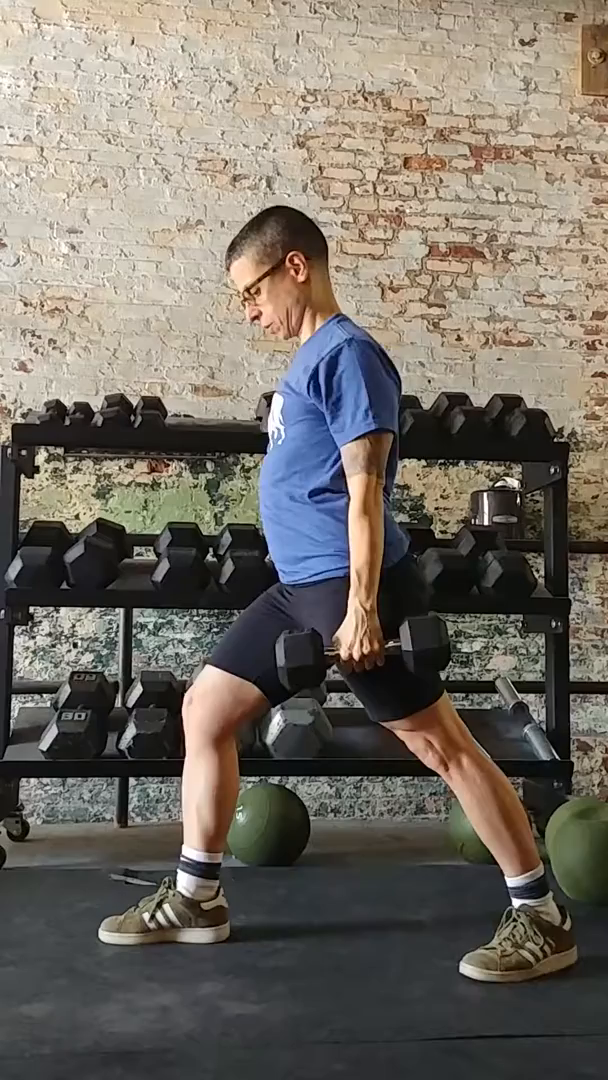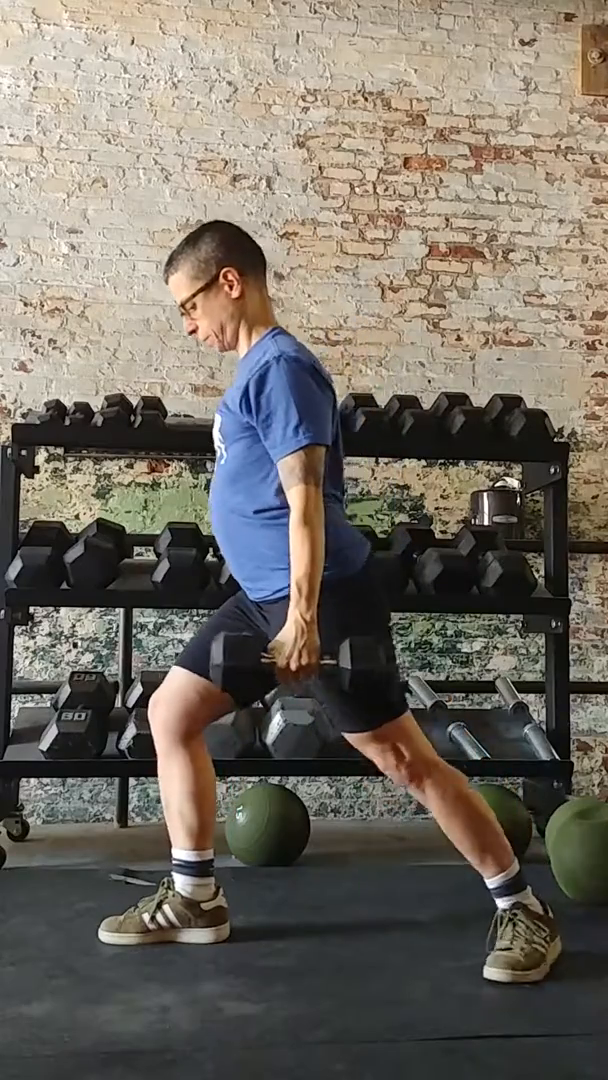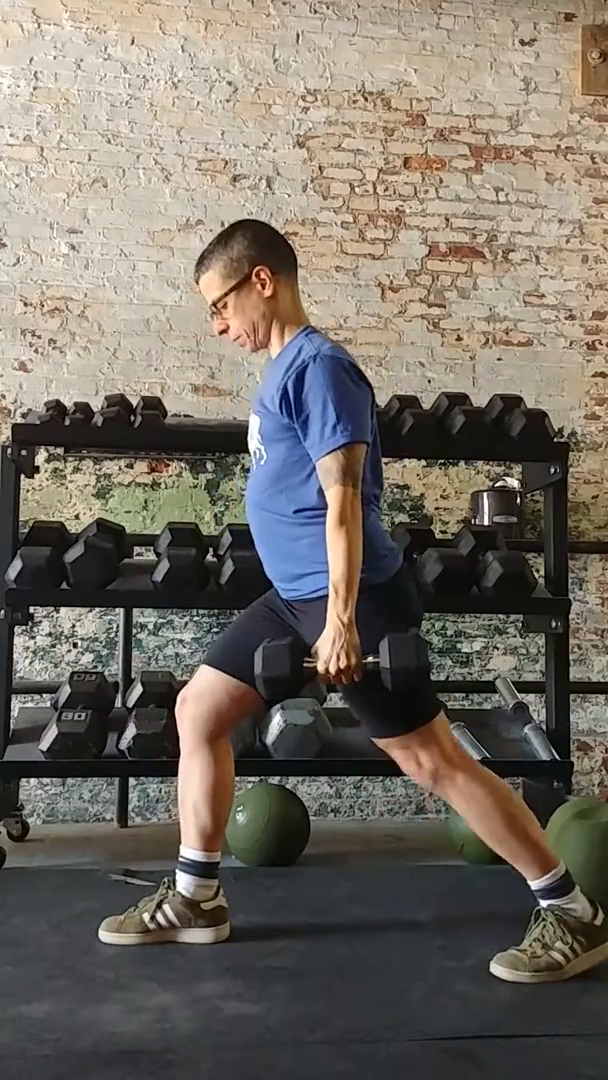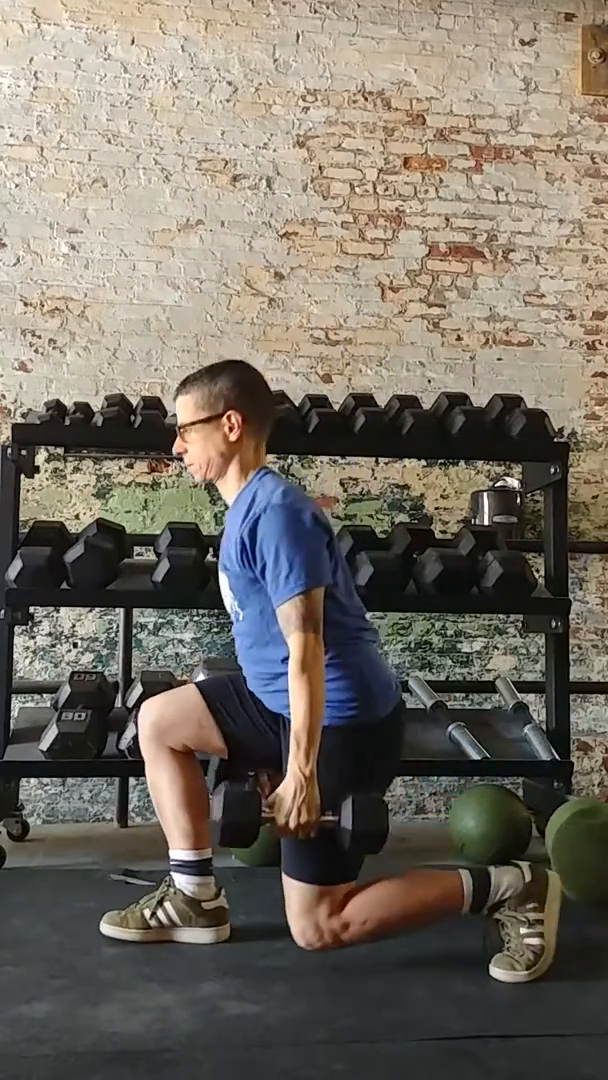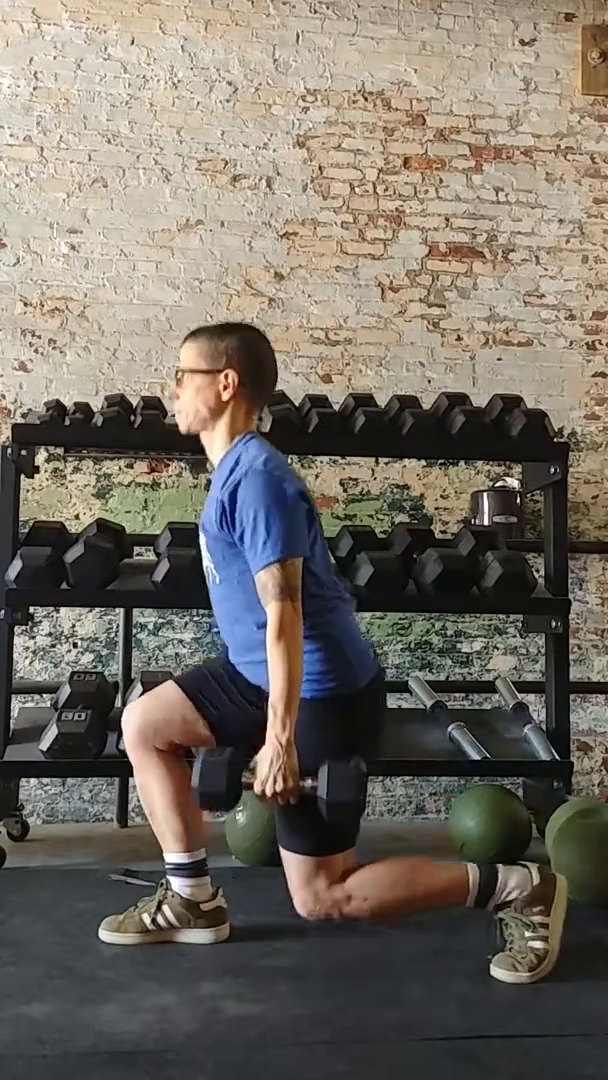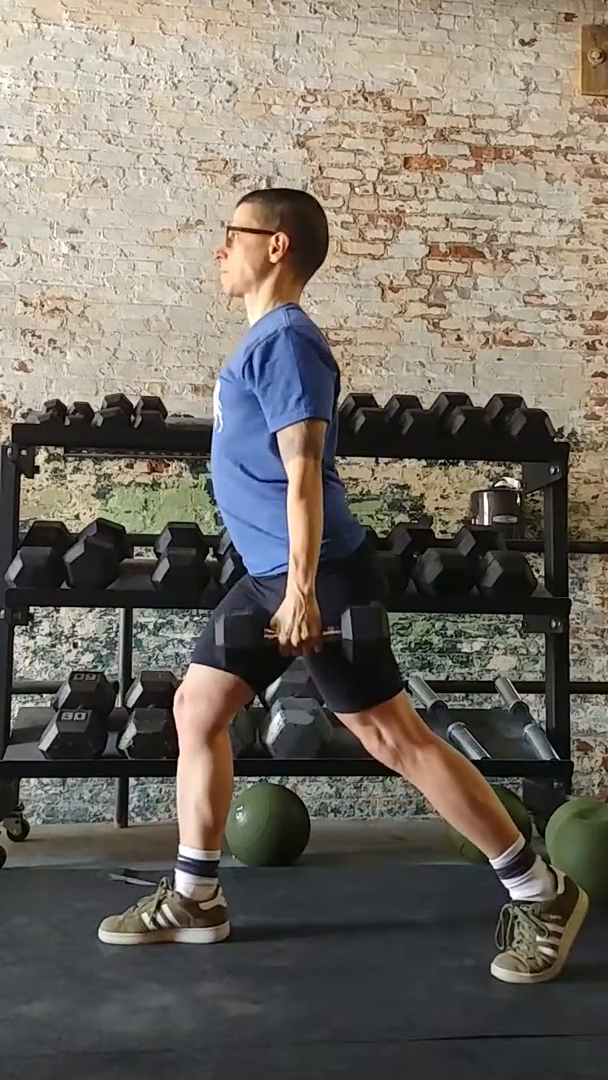
dt=0.7s
person 1, frame 1
left shoulder: (348, 353)
right shoulder: (311, 358)
left elbow: (367, 489)
left wrist: (363, 606)
left hip: (350, 586)
right hip: (301, 584)
left knee: (442, 744)
right knee: (204, 711)
left ankle: (541, 917)
right ankle: (195, 899)
person 1, frame 2
left shoulder: (280, 367)
right shoulder: (255, 369)
left elbow: (307, 501)
left wrist: (303, 619)
left hip: (322, 595)
right hip: (263, 595)
left knee: (404, 758)
right knee: (169, 712)
left ankle: (523, 910)
right ankle: (193, 897)
person 1, frame 3
left shoulder: (318, 366)
right shoulder: (285, 368)
left elbow: (343, 501)
left wrist: (343, 616)
left hip: (352, 597)
right hip: (296, 593)
left knee: (435, 761)
right knee: (197, 711)
right ankle: (195, 898)
person 1, frame 4
left shoulder: (275, 510)
right shoulder: (249, 505)
left elbow: (307, 647)
left wrist: (301, 771)
right wrist: (281, 742)
left hip: (343, 719)
right hip: (285, 701)
left knee: (317, 926)
right knee: (158, 723)
left ankle: (513, 890)
right ankle: (194, 898)
person 1, frame 5
left shoulder: (257, 476)
right shoulder: (235, 471)
left elbow: (286, 614)
left wrist: (281, 738)
right wrist: (265, 714)
left hip: (324, 692)
right hip: (266, 674)
left knee: (320, 895)
right knee: (143, 725)
left ankle: (520, 889)
right ankle: (192, 900)
person 1, frame 6
left shoulder: (285, 339)
right shoulder: (265, 339)
left elbow: (305, 475)
left wrist: (303, 589)
left hip: (316, 574)
right hip: (269, 572)
left knee: (394, 737)
right knee: (195, 712)
left ankle: (540, 892)
right ankle: (194, 898)
